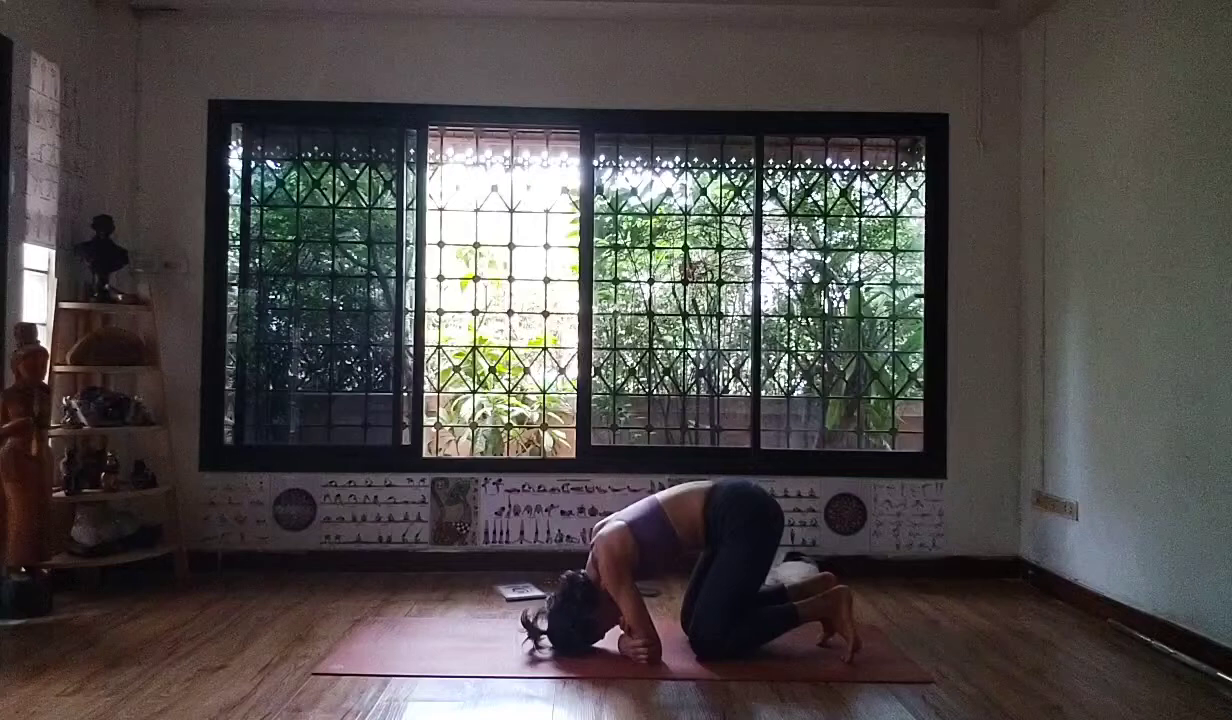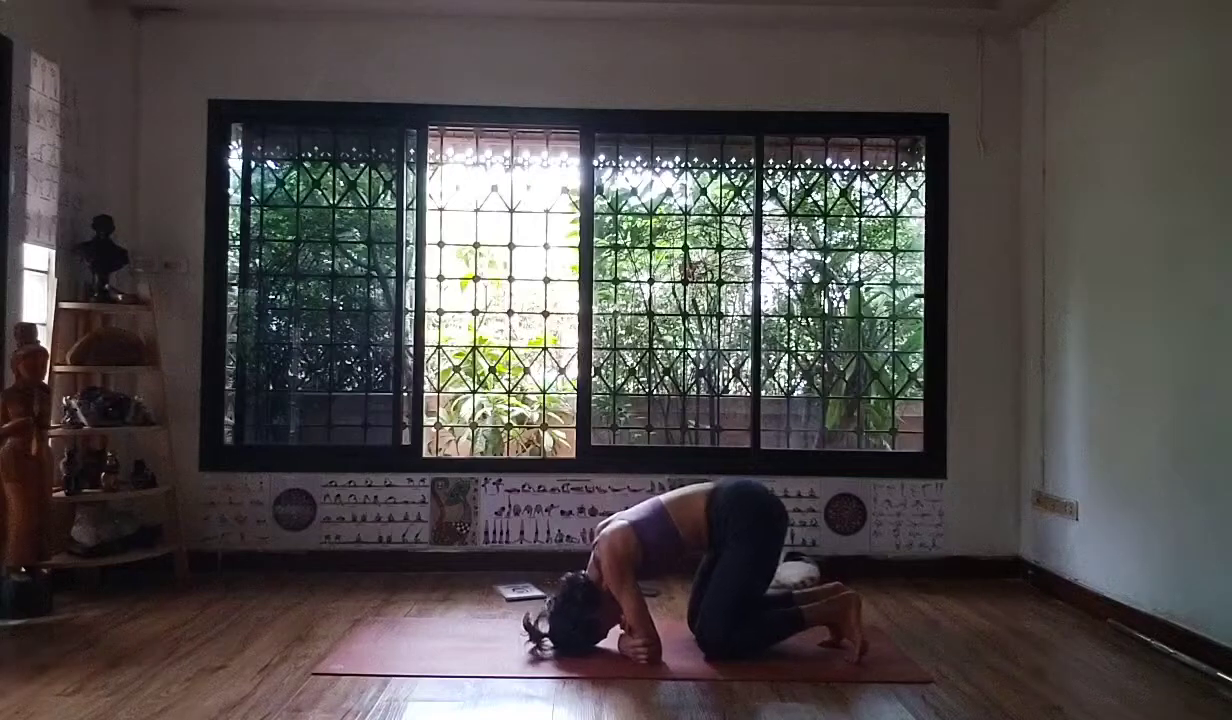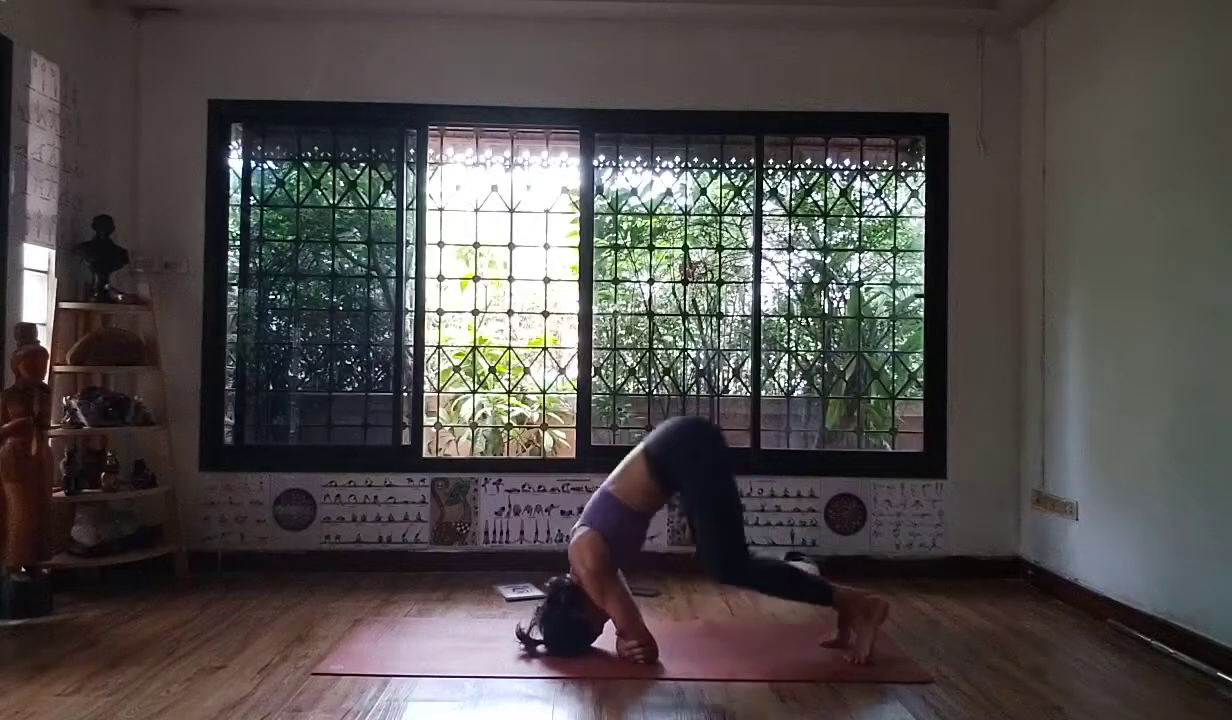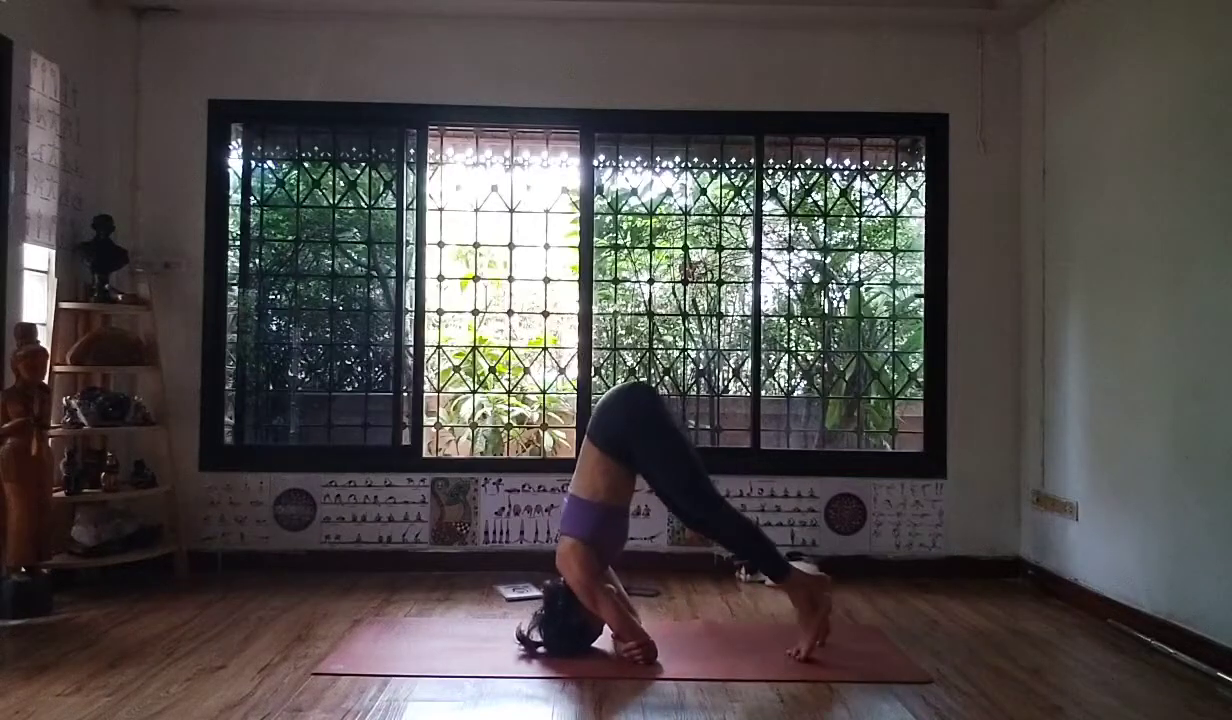
dt=0.5s
person 1, frame 1
left shoulder: (609, 556)
right shoulder: (605, 544)
left elbow: (650, 648)
right elbow: (639, 625)
left wrist: (628, 643)
right wrist: (629, 637)
left hip: (747, 517)
right hip: (736, 511)
left knee: (709, 640)
right knee: (696, 620)
left ankle: (826, 604)
right ankle: (814, 589)
person 1, frame 2
left shoulder: (612, 554)
right shoulder: (608, 543)
left elbow: (650, 647)
right elbow: (638, 620)
left wrist: (627, 644)
right wrist: (629, 638)
left hip: (750, 518)
right hip: (739, 512)
left knee: (716, 641)
right knee: (703, 619)
left ankle: (833, 609)
right ankle: (824, 598)
person 1, frame 3
left shoulder: (587, 558)
right shoulder: (588, 554)
left elbow: (644, 645)
right elbow: (630, 617)
left wrist: (630, 641)
right wrist: (628, 639)
left hip: (686, 448)
right hip: (682, 445)
left knee: (730, 568)
right knee: (722, 566)
left ankle: (857, 605)
right ankle: (845, 604)
person 1, frame 4
left shoulder: (576, 566)
right shoulder: (577, 559)
right hip: (626, 421)
left knee: (705, 510)
right knee: (699, 515)
left ankle: (803, 594)
right ankle: (804, 586)
